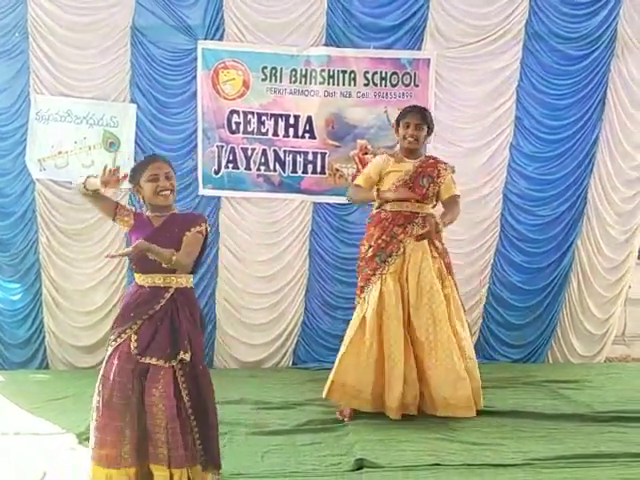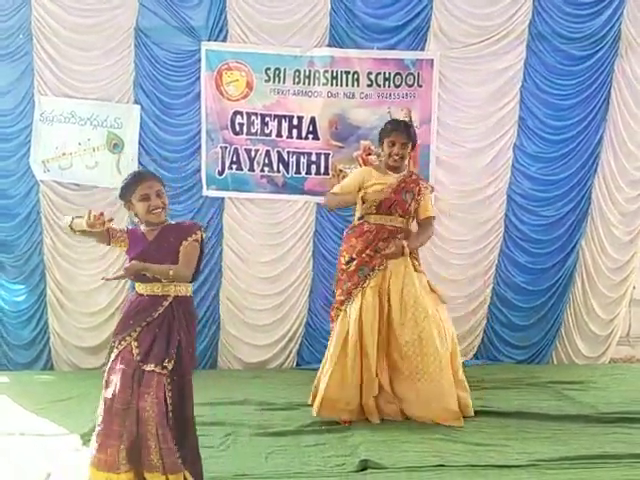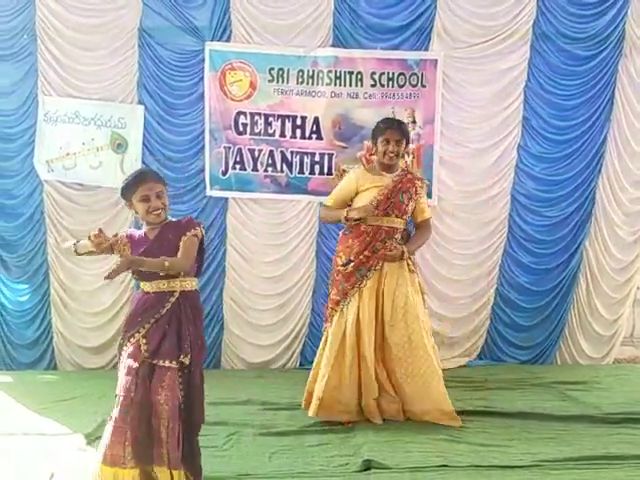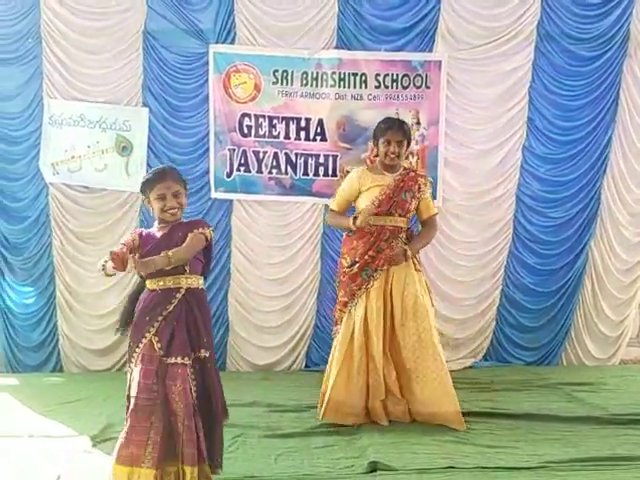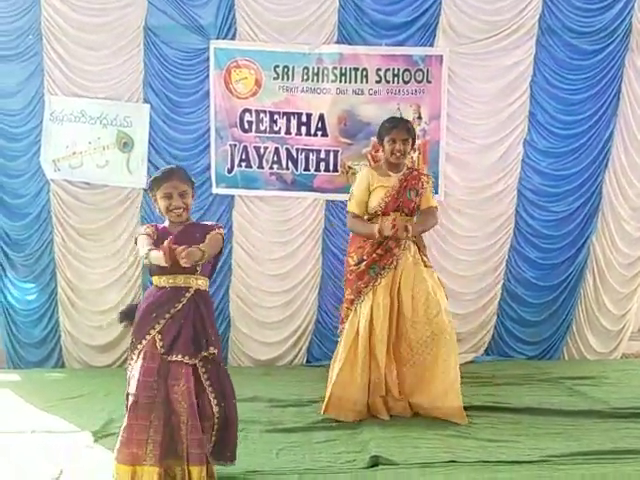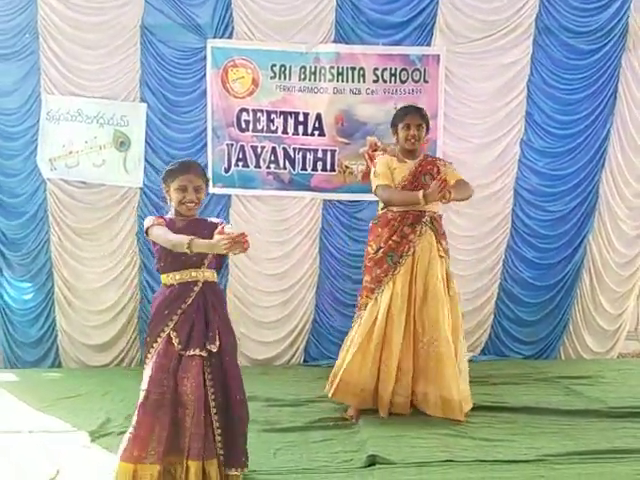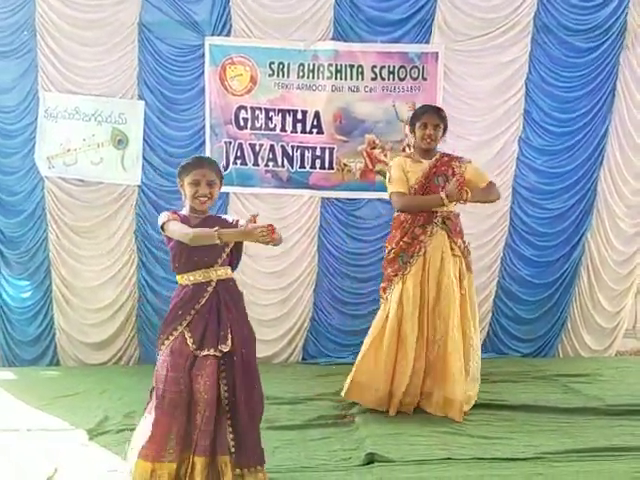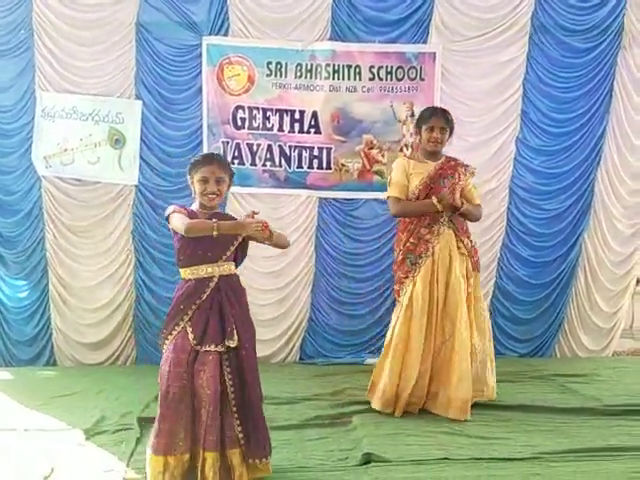
dt=0.2s
person 1, frame 1
left shoulder: (193, 222)
right shoulder: (134, 220)
left elbow: (185, 262)
right elbow: (85, 188)
left wrist: (147, 249)
right wrist: (101, 183)
left hip: (176, 315)
right hip: (136, 313)
left knee: (172, 396)
right knee: (120, 392)
person 1, frame 2
left shoulder: (188, 231)
right shoulder: (129, 236)
left elbow: (184, 272)
right elbow: (69, 225)
left wrist: (142, 268)
right wrist: (89, 225)
left hip: (173, 324)
right hip: (136, 321)
left knee: (160, 400)
right knee: (122, 398)
person 1, frame 3
left shoulder: (188, 227)
right shoulder: (131, 239)
left elbow: (184, 264)
right elbow: (74, 248)
left wrist: (138, 263)
right wrist: (93, 245)
left hip: (180, 320)
right hip: (144, 320)
left knee: (170, 396)
right knee: (133, 394)
person 1, frame 4
left shoulder: (198, 229)
right shoulder: (139, 237)
left elbow: (183, 252)
right elbow: (111, 263)
left wrist: (153, 262)
right wrist: (113, 264)
left hip: (188, 317)
right hip: (151, 317)
left knee: (186, 393)
right knee: (148, 394)
person 1, frame 5
left shoulder: (208, 230)
right shoulder: (149, 232)
left elbow: (212, 246)
right elbow: (147, 253)
left wrist: (187, 256)
right wrist: (163, 258)
left hip: (194, 318)
right hip: (156, 317)
left knee: (204, 393)
right knee: (149, 393)
person 1, frame 6
left shoulder: (213, 226)
right shoulder: (156, 224)
left elbow: (236, 240)
right elbow: (172, 242)
left wrist: (233, 241)
right wrist: (211, 245)
left hip: (207, 312)
right hip: (170, 311)
left knee: (205, 388)
right knee: (159, 388)
person 1, frame 7
left shoulder: (228, 225)
right shoulder: (171, 220)
left elbow: (276, 238)
right elbow: (190, 236)
left wrist: (263, 233)
right wrist: (237, 234)
left hip: (224, 310)
right hip: (186, 310)
left knee: (219, 386)
right knee: (173, 385)
person 1, frame 8
left shoulder: (239, 223)
right shoulder: (179, 213)
left elbow: (284, 242)
right elbow: (186, 229)
left wrist: (261, 231)
right wrist: (235, 227)
left hip: (227, 305)
right hip: (190, 305)
left knee: (224, 381)
right knee: (178, 381)
person 2, frame 1
left shoulder: (439, 169)
right shoulder: (384, 162)
left elbow: (454, 207)
right elbow: (354, 193)
left wrist: (437, 223)
right wrist: (388, 192)
left hip: (422, 248)
right hip: (382, 247)
left knee: (432, 318)
right knee: (376, 314)
left ankle: (439, 394)
right ankle: (357, 394)
person 2, frame 2
left shoulder: (418, 184)
right shoulder: (365, 174)
left elbow: (428, 225)
right elbow: (330, 199)
left wrist: (410, 244)
right wrist: (363, 198)
left hip: (399, 261)
right hip: (361, 261)
left knee: (420, 326)
right knee: (357, 328)
left ankle: (426, 401)
right ankle: (347, 403)
person 2, frame 3
left shoulder: (413, 183)
right shoulder: (358, 176)
left elbow: (424, 227)
right elbow: (324, 213)
left wrist: (405, 251)
right wrist: (351, 213)
left hip: (395, 263)
right hip: (356, 261)
left knee: (405, 331)
right knee: (353, 329)
left ankle: (416, 401)
right ankle: (348, 403)
person 2, frame 4
left shoulder: (416, 181)
right shoulder: (360, 177)
left elbow: (430, 225)
right elbow: (331, 215)
left wrist: (407, 250)
right wrist: (353, 222)
left hip: (401, 263)
right hip: (362, 263)
left knee: (414, 330)
right knee: (362, 331)
left ankle: (422, 402)
right ankle: (355, 405)
person 2, frame 5
left shoulder: (420, 179)
right shoulder: (367, 176)
left elbow: (431, 216)
right elbow: (352, 219)
left wrist: (407, 228)
right wrist: (379, 229)
left hip: (409, 260)
right hip: (371, 260)
left knee: (429, 324)
right knee: (366, 329)
left ankle: (426, 397)
right ankle: (358, 400)
person 2, frame 6
left shoulder: (438, 166)
right shoulder: (384, 162)
left elbow: (466, 189)
right elbow: (386, 195)
left wrist: (445, 194)
right wrist: (424, 196)
left hip: (430, 250)
right hip: (391, 249)
left knee: (435, 319)
right knee: (385, 317)
left ankle: (435, 393)
right ankle: (362, 394)
person 2, frame 7
left shoulder: (456, 165)
right shoulder: (400, 164)
left elbow: (493, 192)
right elbow: (400, 203)
left wrist: (464, 193)
right wrist: (442, 197)
left hip: (447, 250)
right hip: (408, 249)
left knee: (447, 319)
right knee: (401, 317)
left ankle: (443, 392)
right ankle: (383, 391)
person 2, frame 8
left shoulder: (458, 169)
right shoulder: (403, 165)
left elbow: (477, 213)
right elbow: (395, 207)
left wrist: (459, 205)
right wrist: (436, 202)
left hip: (453, 250)
right hip: (414, 250)
left knee: (455, 317)
right knee: (414, 318)
left ankle: (448, 393)
right ankle: (403, 392)
